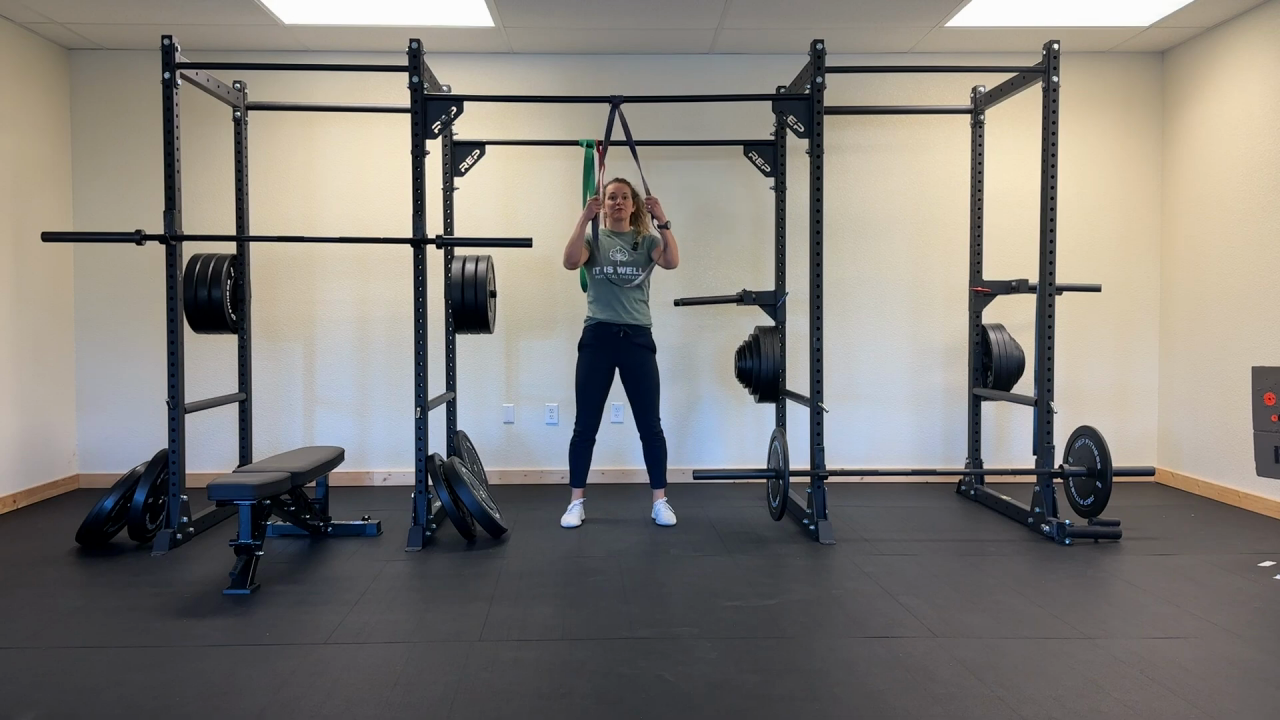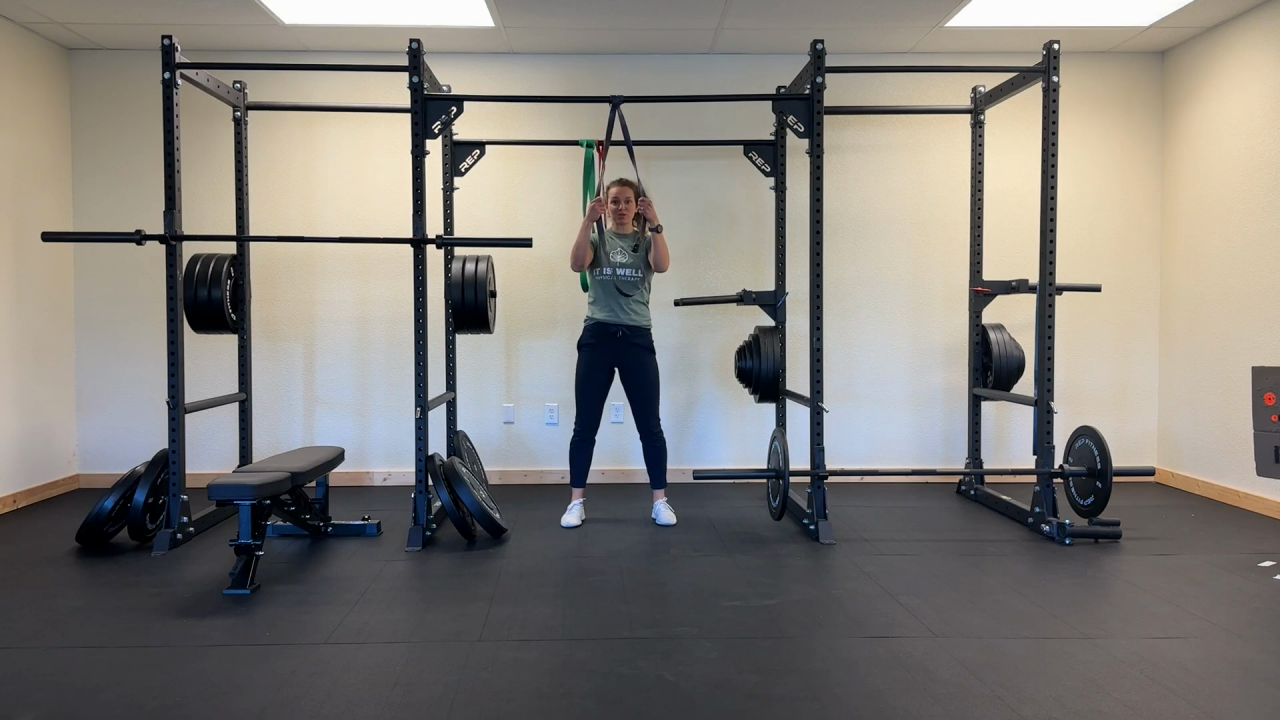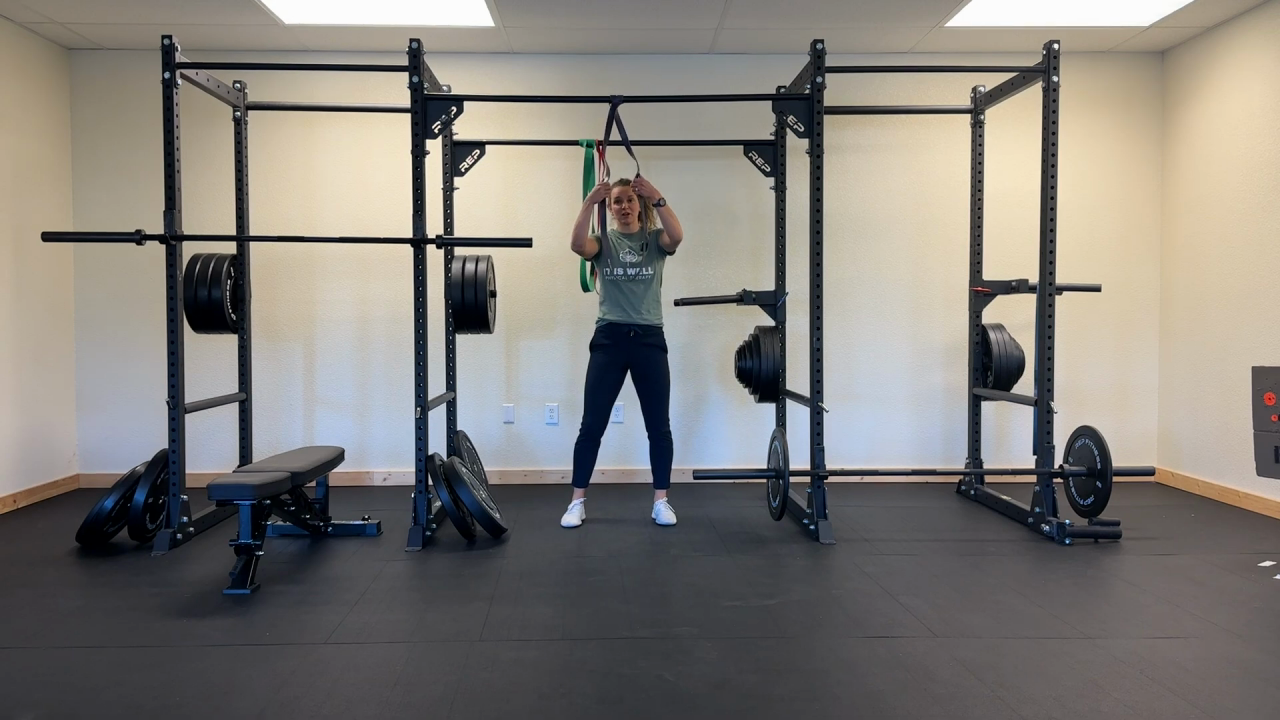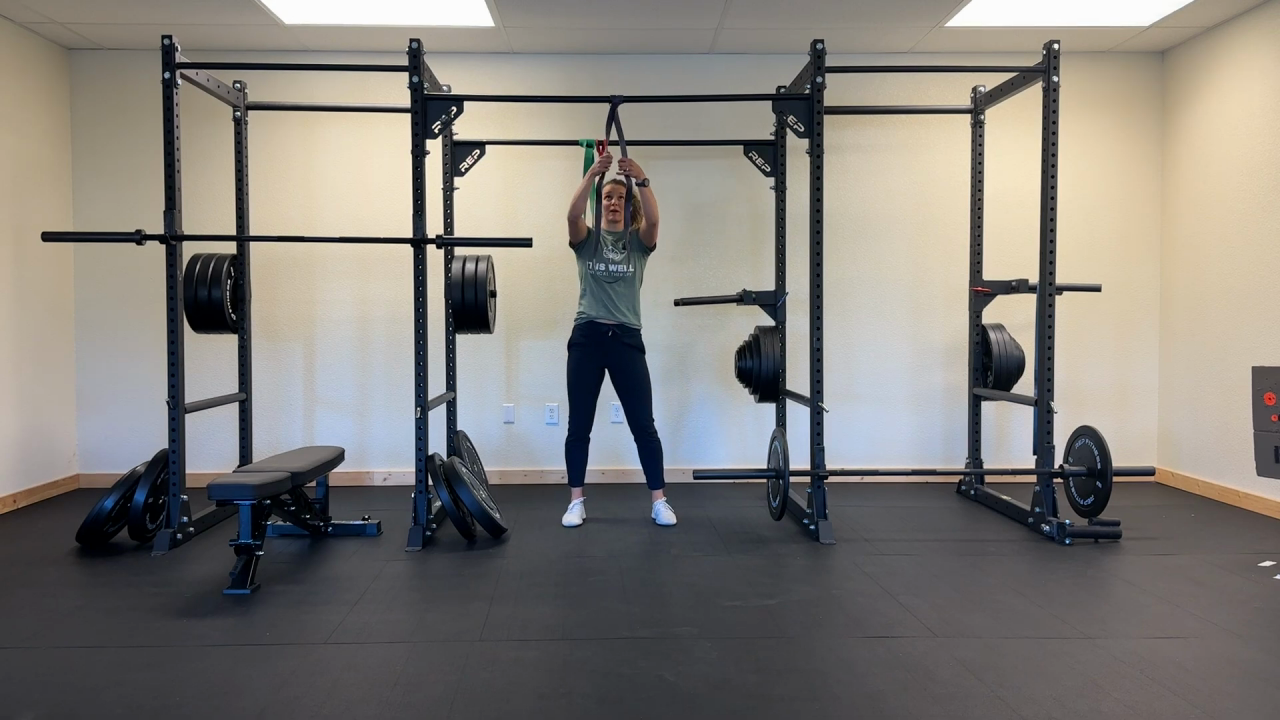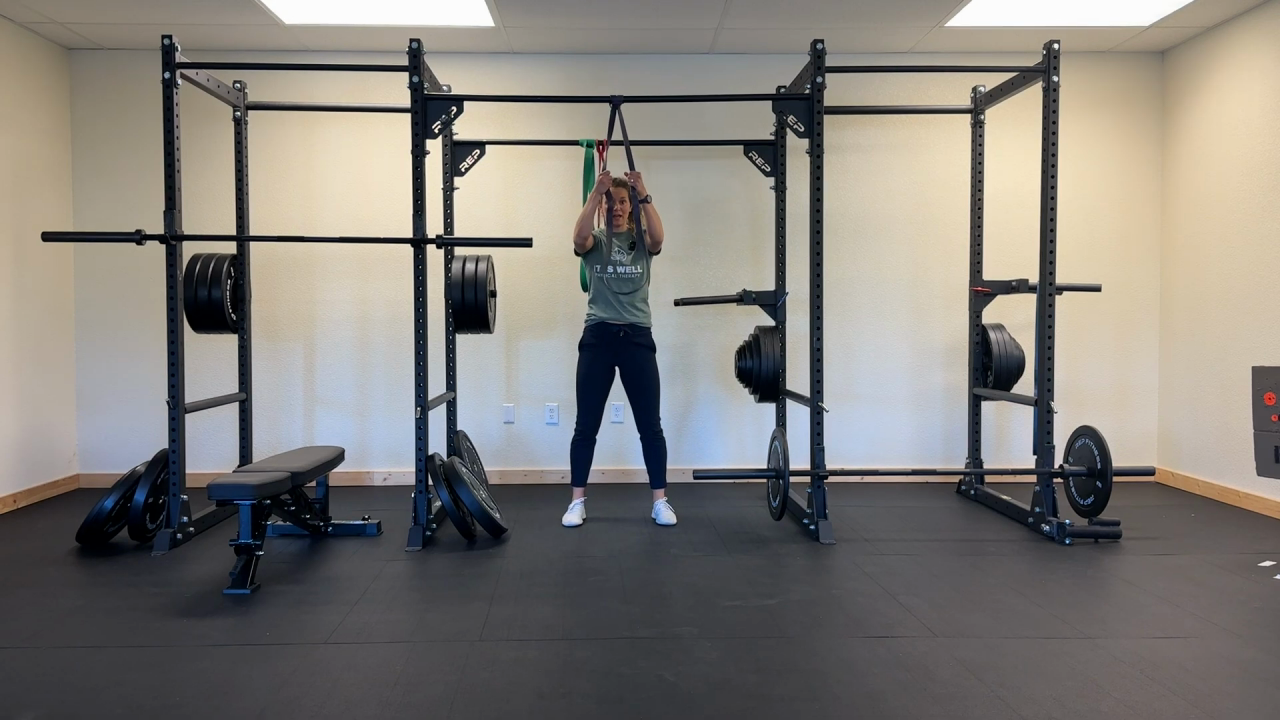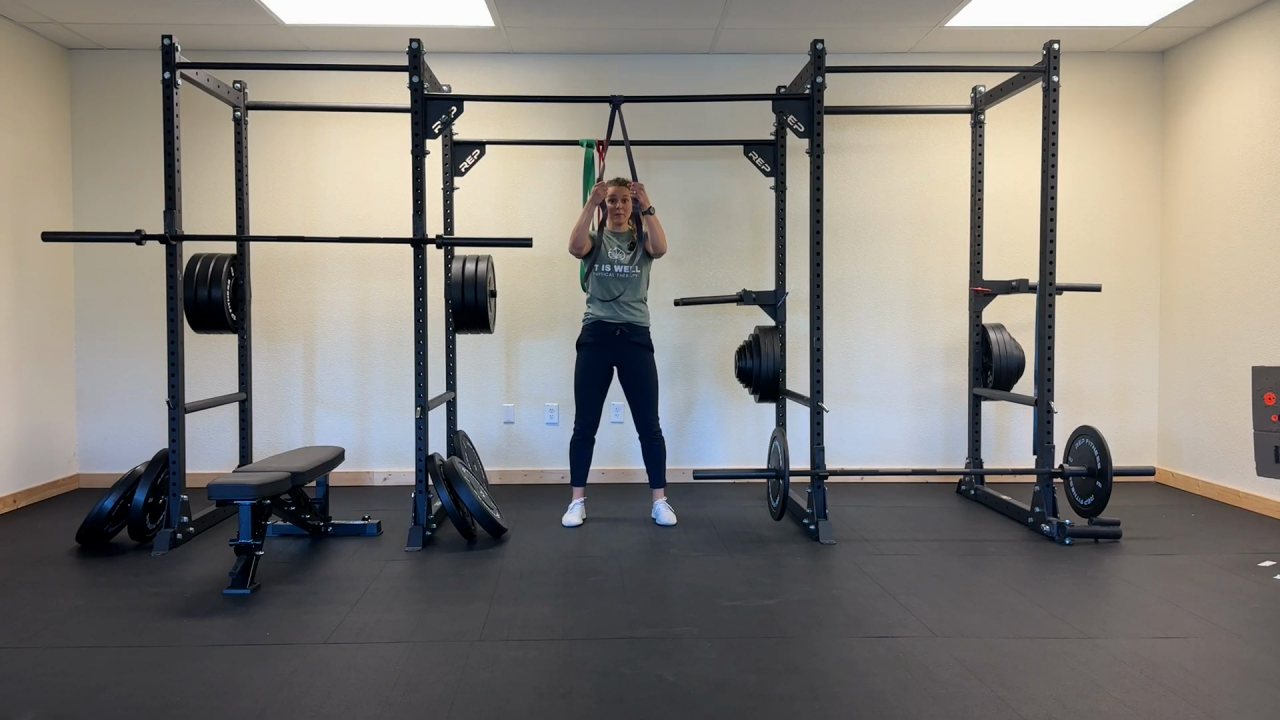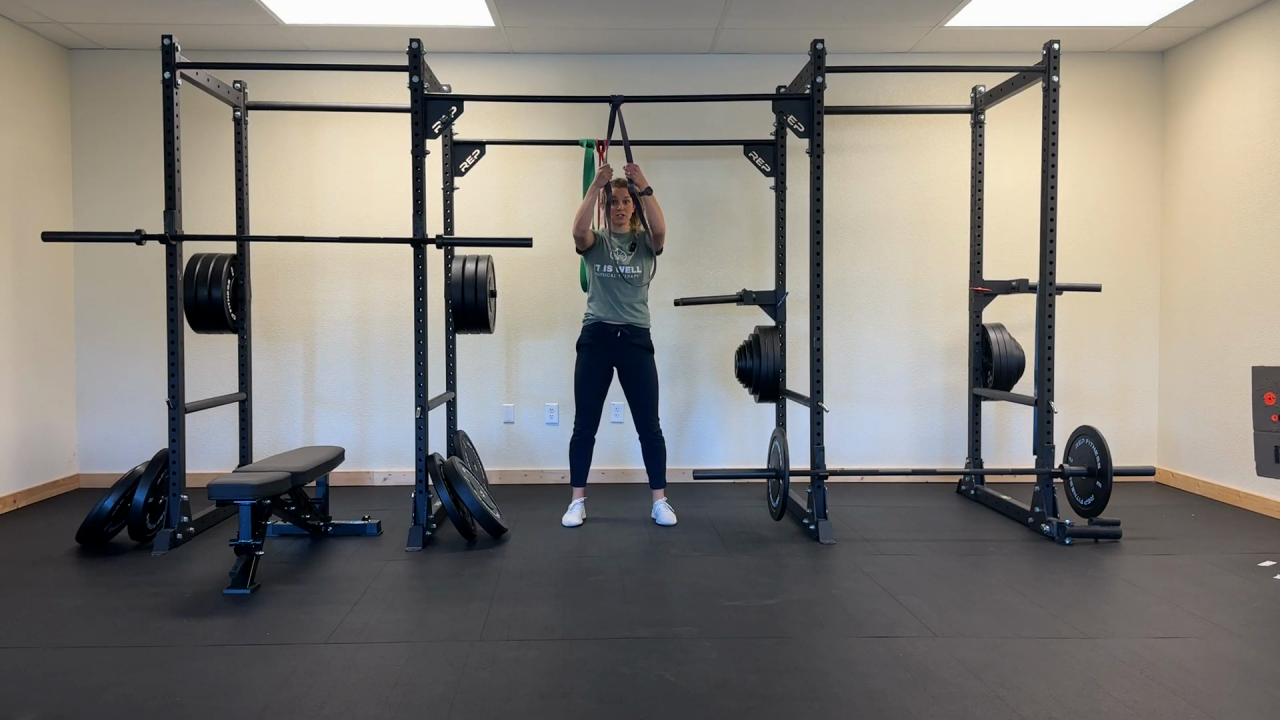
dt=0.7s
person 1, frame 1
left shoulder: (647, 240)
right shoulder: (593, 240)
left elbow: (672, 262)
right elbow: (570, 262)
left wrist: (662, 221)
right wrist: (584, 218)
left hip: (638, 339)
right hip: (597, 338)
left knee: (650, 425)
right knee: (585, 425)
left ankle: (660, 501)
right ankle: (576, 502)
person 1, frame 2
left shoulder: (646, 240)
right shoulder: (597, 240)
left elbow: (662, 266)
right elbow: (577, 265)
left wrist: (655, 223)
right wrist: (588, 220)
left hip: (637, 339)
right hip: (597, 338)
left knee: (650, 426)
right knee: (585, 425)
left ankle: (660, 501)
right ankle: (576, 502)
person 1, frame 3
left shoulder: (656, 240)
right shoulder: (603, 242)
left elbow: (677, 235)
right elbow: (576, 244)
left wrist: (658, 198)
right wrist: (590, 202)
left hip: (649, 339)
right hip: (609, 339)
left knee: (658, 425)
right knee: (592, 425)
left ankle: (661, 500)
right ankle: (577, 502)
person 1, frame 4
left shoulder: (639, 240)
right shoulder: (586, 239)
left elbow: (653, 220)
right elbow: (572, 214)
left wrist: (642, 179)
right wrist: (591, 174)
left hip: (627, 339)
right hip: (587, 338)
left knee: (643, 425)
right knee: (579, 426)
left ankle: (659, 501)
right ankle: (576, 502)
person 1, frame 5
left shoulder: (642, 239)
right shoulder: (595, 240)
left elbow: (659, 238)
right elbow: (579, 237)
left wrist: (644, 194)
right wrist: (596, 192)
left hip: (637, 338)
right hip: (598, 337)
left knee: (650, 425)
right knee: (586, 425)
left ankle: (660, 501)
right ankle: (577, 501)
person 1, frame 6
left shoulder: (642, 239)
right shoulder: (595, 239)
left elbow: (660, 248)
right elbow: (575, 247)
left wrist: (647, 206)
right wrist: (590, 204)
left hip: (635, 336)
right hip: (596, 336)
left knee: (649, 424)
right knee: (585, 425)
left ankle: (660, 501)
right ankle: (577, 501)
person 1, frame 7
left shoulder: (645, 242)
right shoulder: (594, 241)
left elbow: (660, 229)
right elbow: (577, 231)
left wrist: (644, 187)
right wrist: (595, 186)
left hip: (635, 338)
right hip: (596, 337)
left knee: (649, 426)
right knee: (585, 425)
left ankle: (659, 501)
right ankle: (577, 501)
